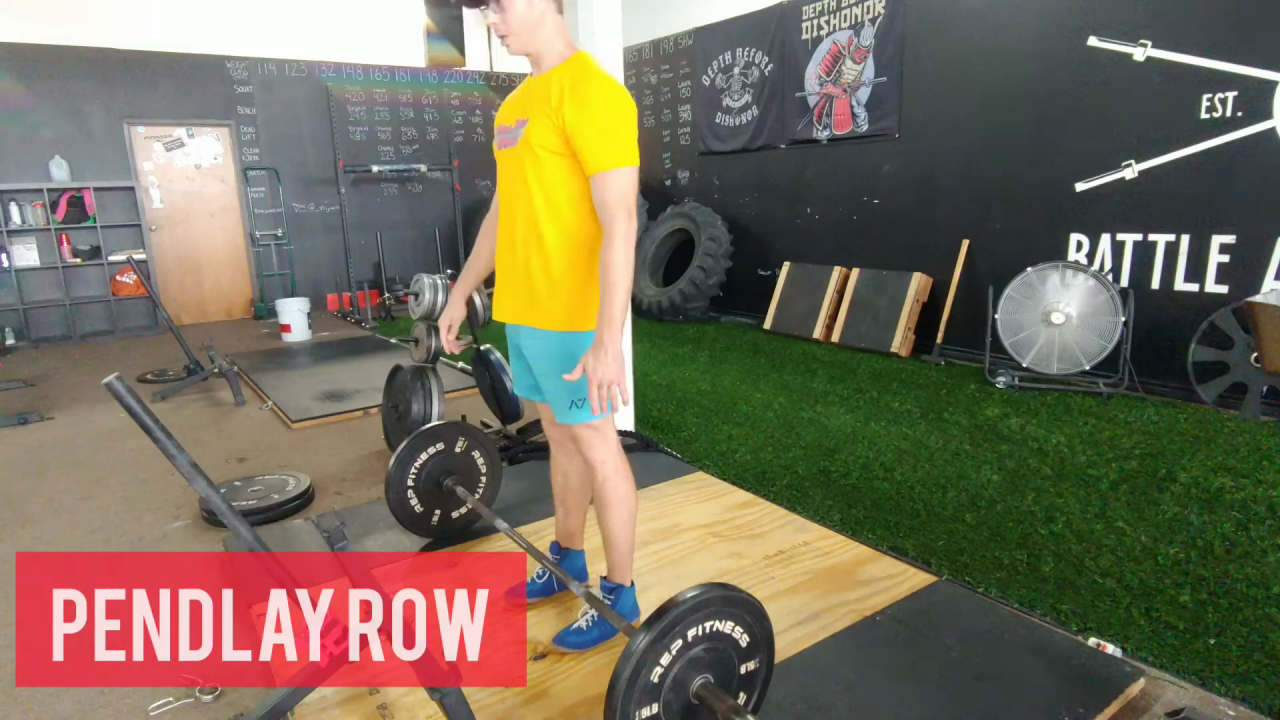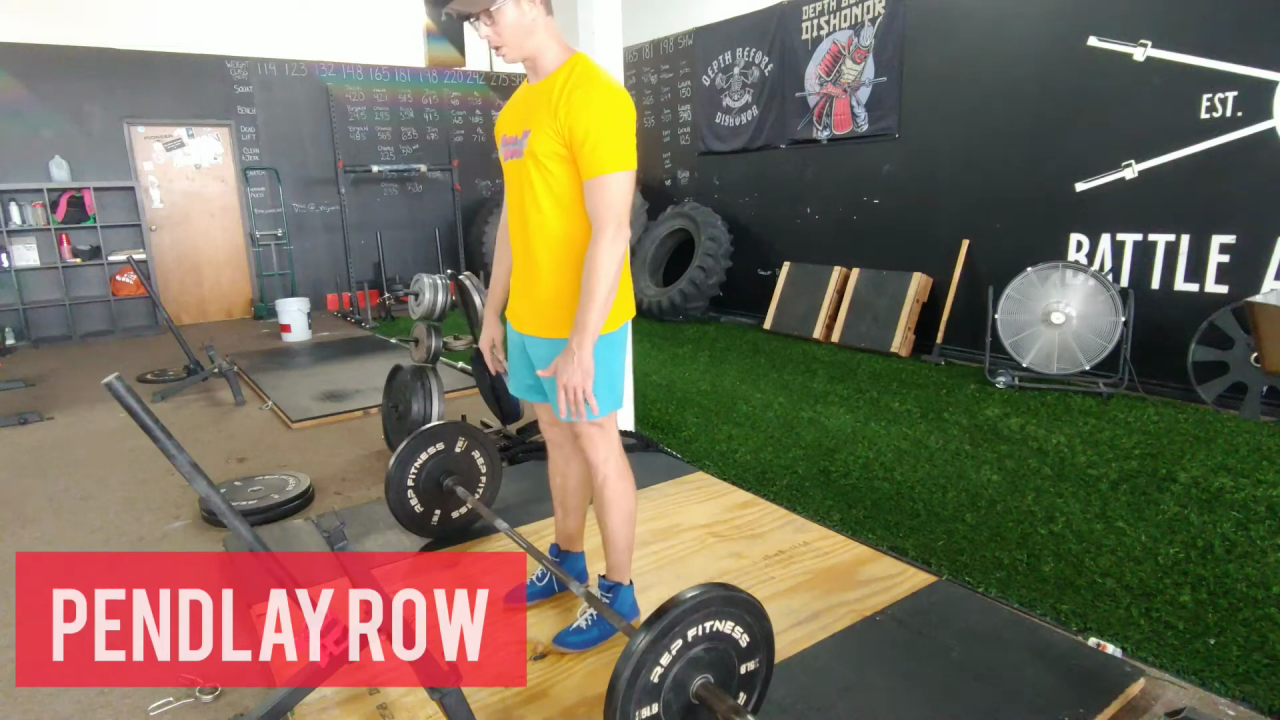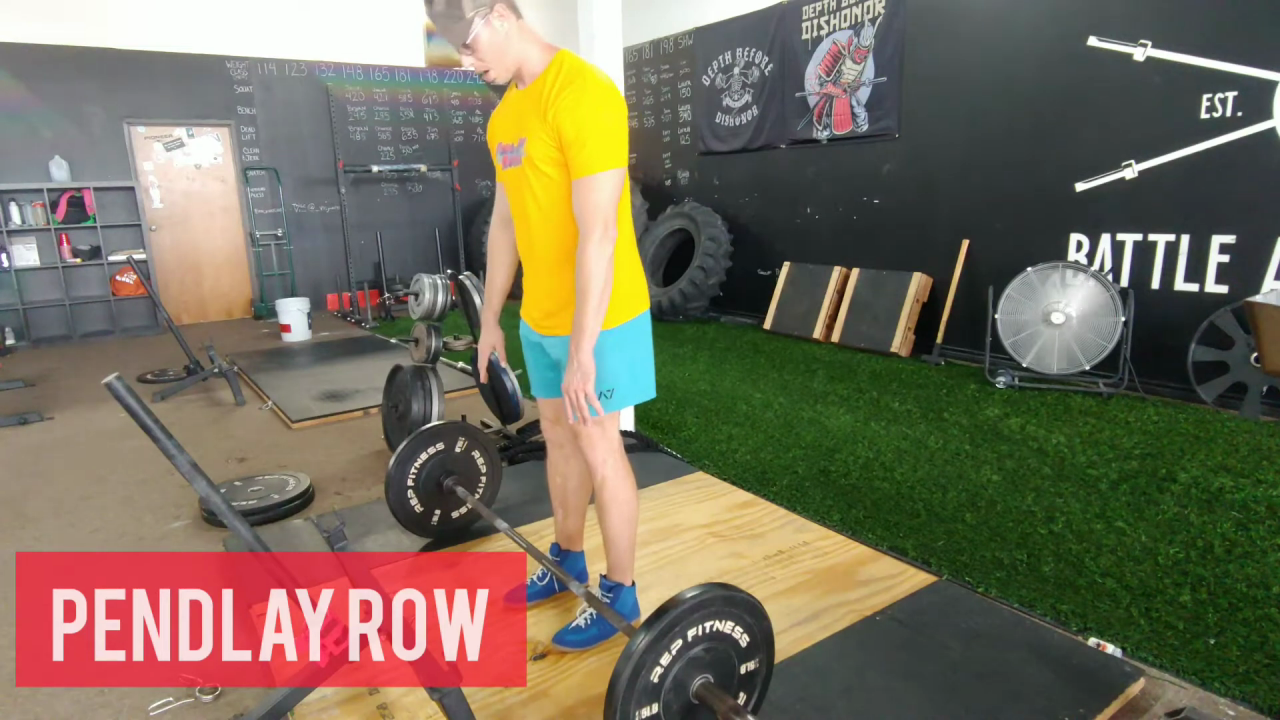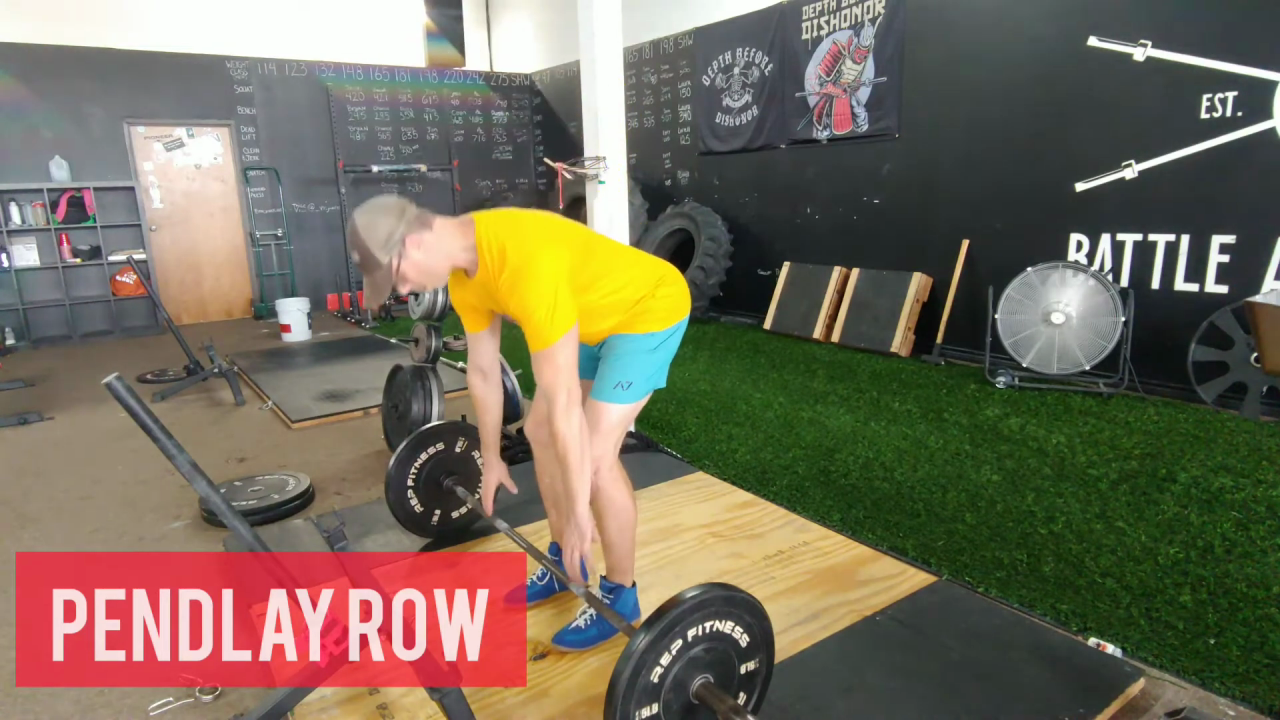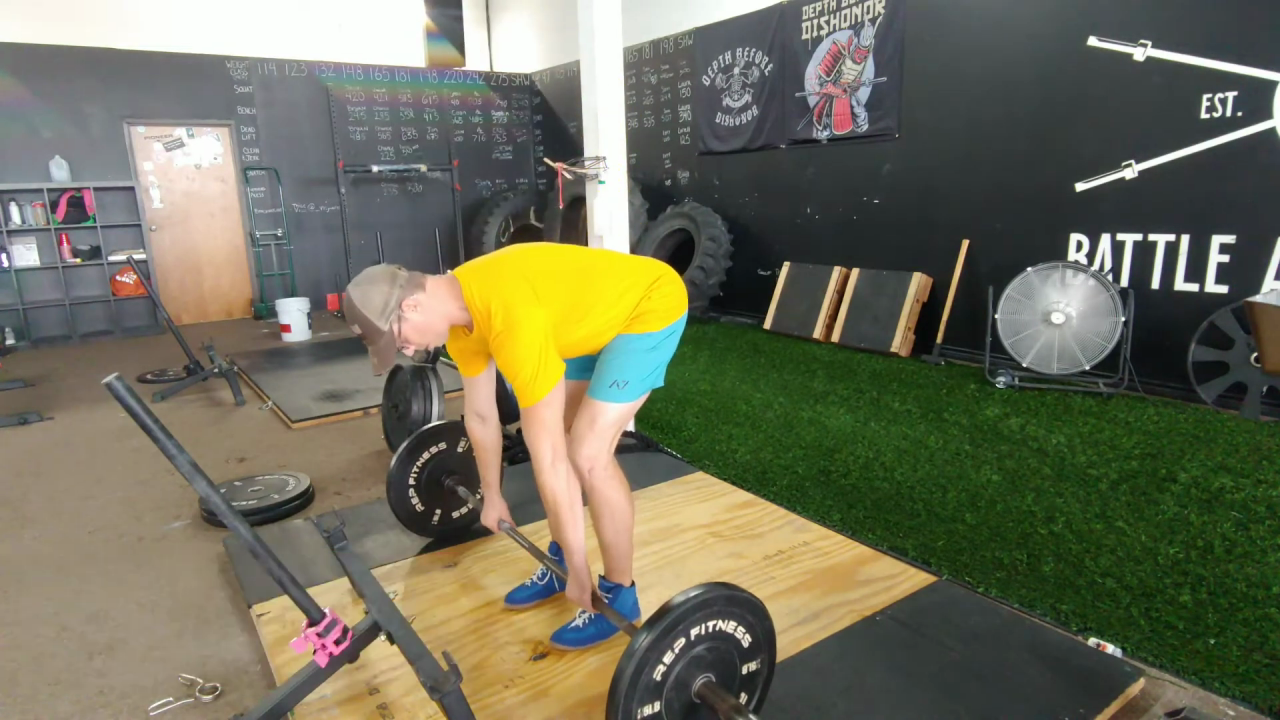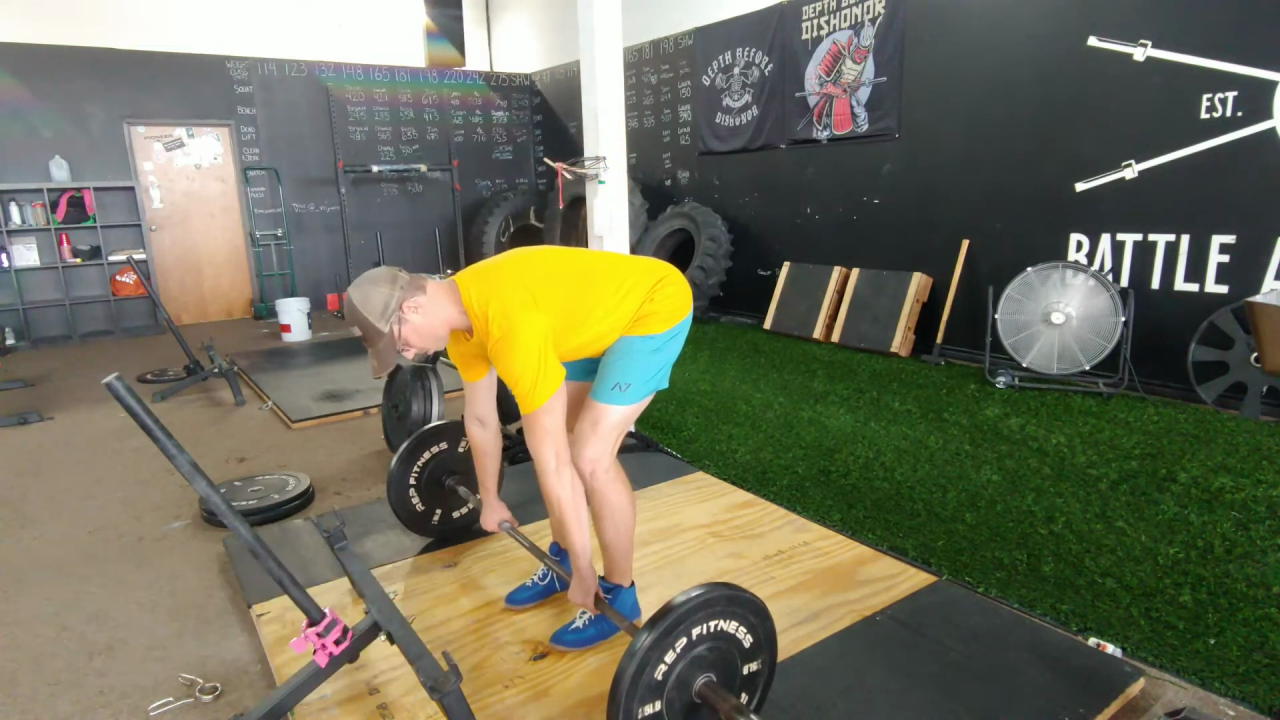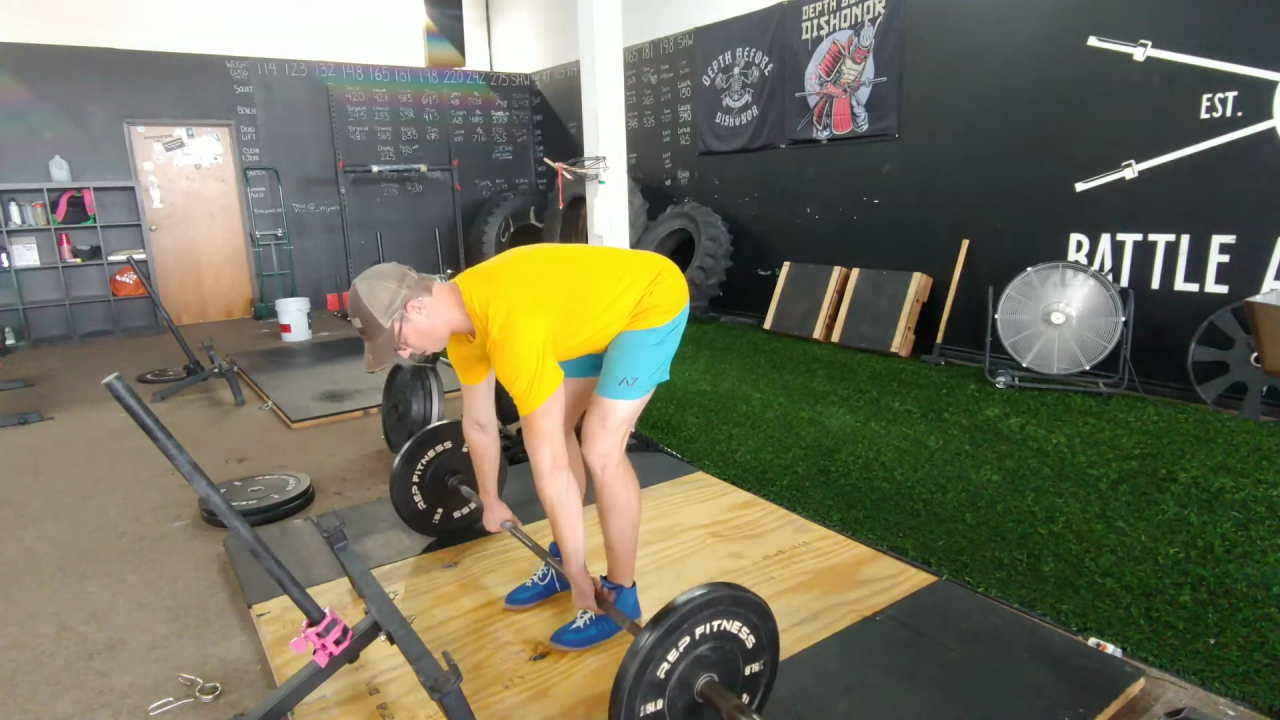
dt=0.7s
person 1, frame 1
left shoulder: (593, 94)
right shoulder: (520, 100)
left elbow: (619, 226)
left wrist: (608, 341)
right wrist: (462, 292)
left hip: (574, 316)
right hip: (526, 309)
left knee: (594, 444)
right knee: (560, 436)
left ankle: (619, 593)
right ankle: (567, 559)
person 1, frame 2
left shoulder: (594, 97)
right shoulder: (517, 106)
left elbow: (611, 232)
left wrist: (581, 345)
right wrist: (493, 313)
left hip: (580, 320)
right hip: (530, 315)
left knee: (595, 444)
right knee: (558, 438)
left ankle: (618, 593)
right ankle: (567, 561)
person 1, frame 3
left shoulder: (584, 95)
right shoulder: (506, 113)
left elbow: (598, 234)
left wrist: (584, 351)
right wrist: (490, 319)
left hip: (599, 313)
right hip: (543, 313)
left knee: (597, 446)
right knee: (558, 435)
left ankle: (620, 595)
right ankle: (567, 560)
person 1, frame 4
left shoulder: (526, 266)
right shoulder: (463, 274)
left elbow: (564, 404)
right elbow: (483, 371)
left wrist: (578, 515)
right wrist: (491, 458)
left hip: (650, 308)
right hip: (597, 314)
left knee: (594, 454)
right knee: (539, 431)
left ankle: (620, 596)
right ankle: (563, 563)
person 1, frame 5
left shoulder: (512, 323)
right shoulder: (457, 309)
left elbow: (551, 459)
right elbow: (480, 415)
left wrist: (578, 569)
right wrist: (491, 496)
left hip: (650, 305)
right hip: (601, 309)
left knee: (588, 454)
right knee: (546, 432)
left ankle: (619, 595)
right ankle: (558, 563)
person 1, frame 6
left shoulder: (511, 326)
right shoulder: (459, 311)
left elbow: (555, 464)
right elbow: (480, 419)
left wrist: (583, 572)
right wrist: (489, 500)
left hip: (655, 306)
right hip: (606, 309)
left knee: (591, 455)
right knee: (550, 434)
left ankle: (619, 594)
right ankle: (561, 562)
person 1, frame 7
left shoulder: (511, 331)
right shoulder: (458, 312)
left elbow: (550, 466)
right elbow: (478, 423)
left wrist: (579, 577)
right wrist: (490, 502)
left hip: (652, 300)
right hip: (602, 303)
left knee: (600, 449)
right knee: (552, 430)
left ankle: (621, 595)
right ankle: (559, 564)
